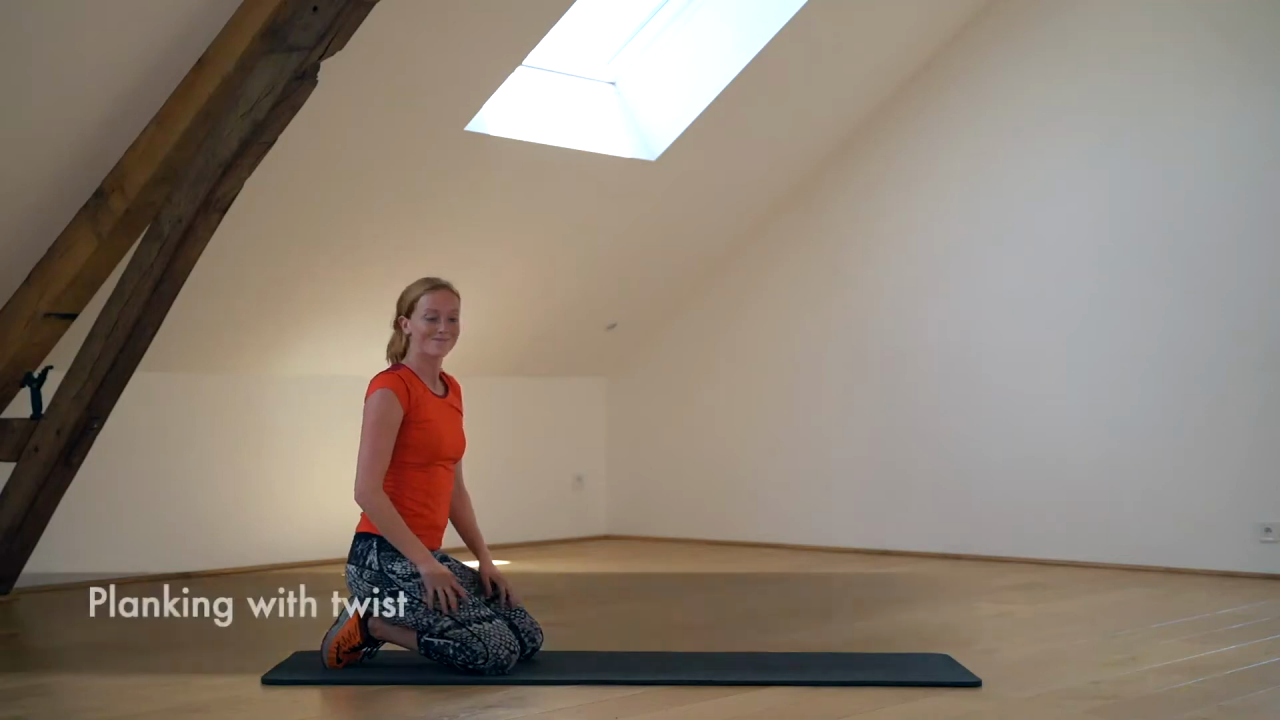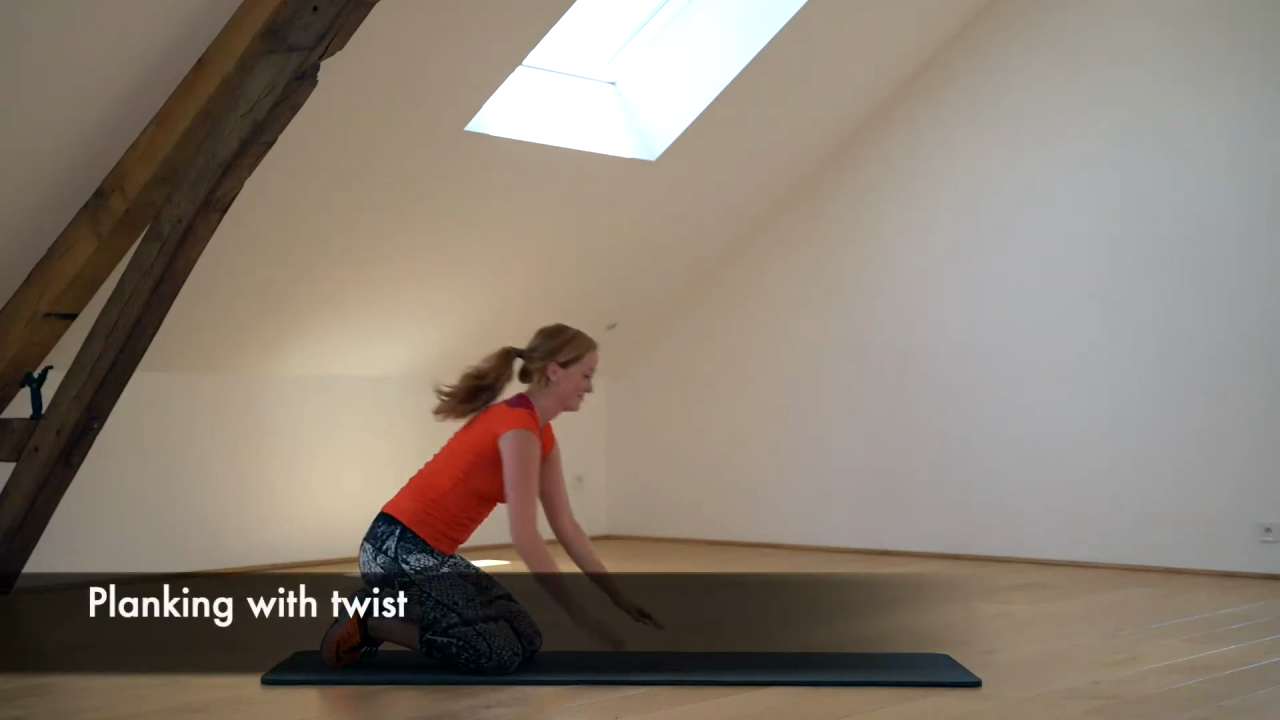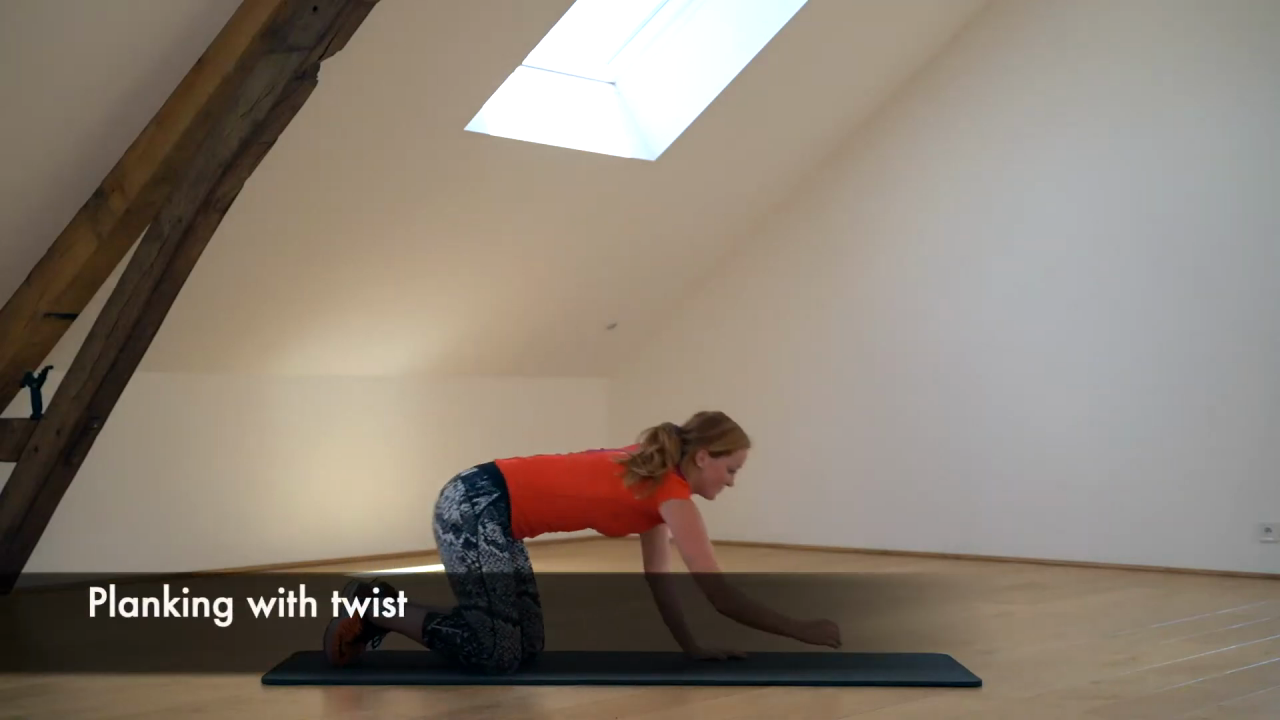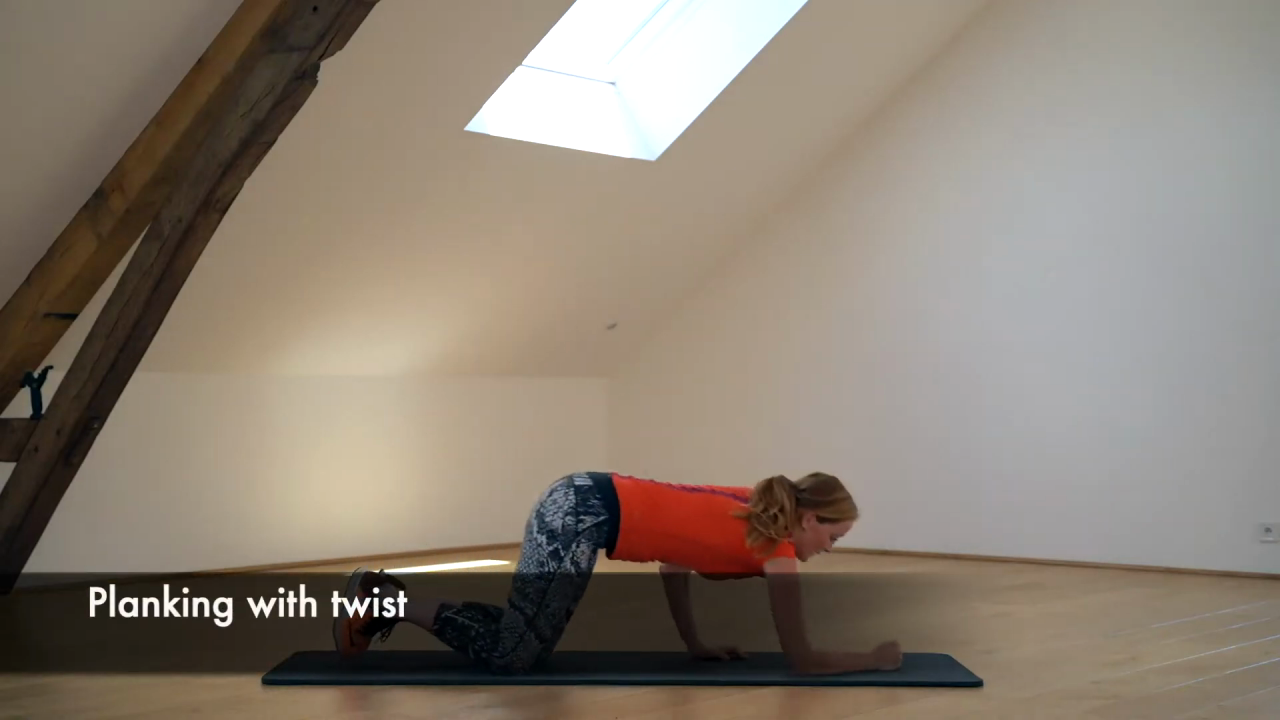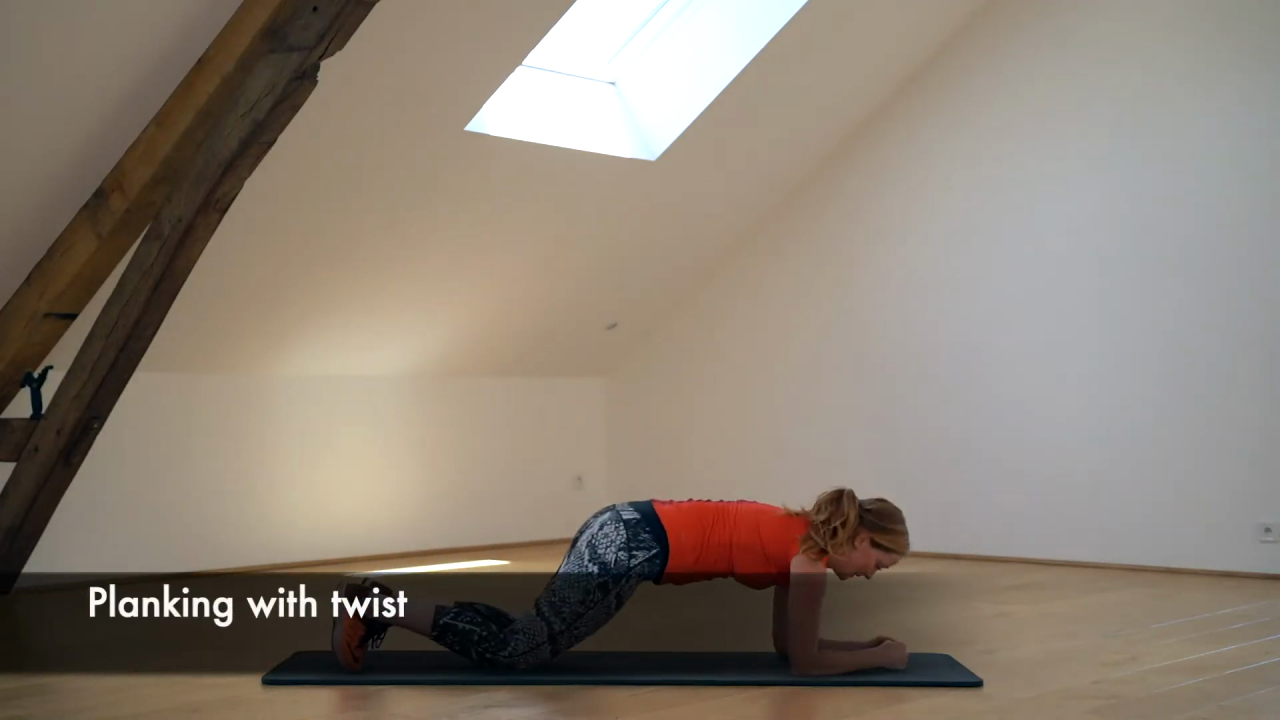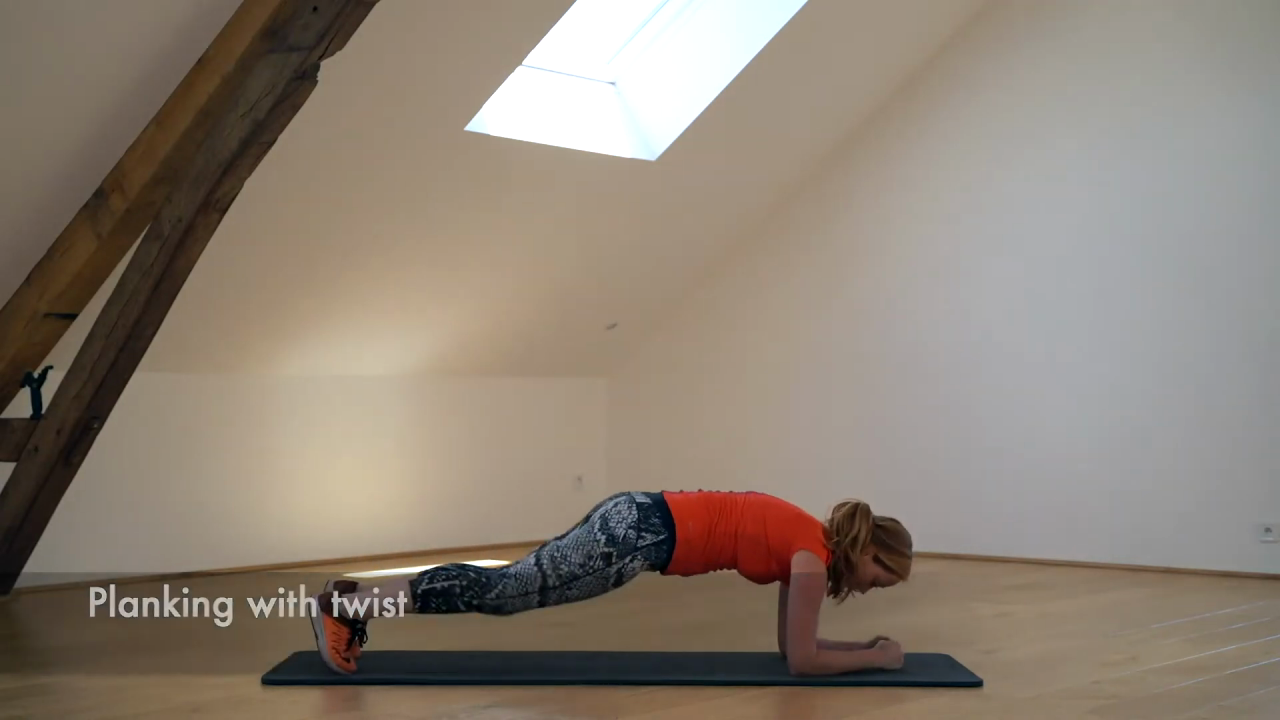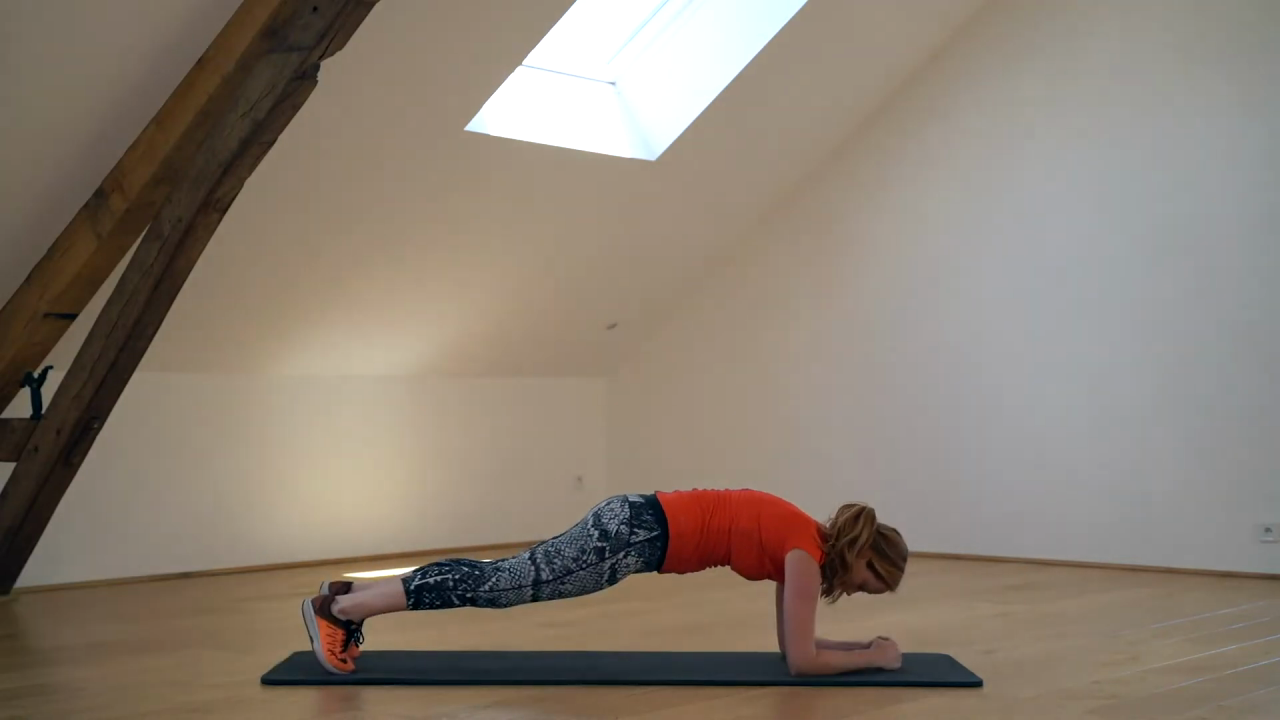
dt=0.4s
person 1, frame 1
left shoulder: (451, 390)
right shoulder: (390, 388)
right elbow: (367, 491)
left wrist: (484, 561)
right wrist: (427, 564)
left hip: (424, 557)
right hip: (386, 560)
left knee: (528, 637)
right knee: (496, 651)
left ankle: (387, 617)
right ankle: (371, 624)
person 1, frame 2
left shoulder: (541, 434)
right shoulder: (520, 427)
left elbow: (566, 525)
right elbow: (524, 534)
left wrist: (617, 596)
right wrist: (577, 611)
left hip: (431, 553)
right hip: (396, 549)
left knee: (526, 639)
right knee: (501, 653)
right ankle: (370, 621)
person 1, frame 3
left shoulder: (653, 472)
right shoulder: (673, 492)
left elbow: (656, 574)
right elbow: (722, 595)
left wrist: (690, 643)
right wrist: (803, 630)
left hip: (481, 506)
right hip: (475, 511)
left knee: (524, 644)
right knee: (498, 653)
left ankle: (383, 604)
right ankle: (379, 612)
person 1, frame 4
left shoulder: (741, 509)
right shoulder: (778, 550)
left elbow: (675, 562)
right elbow: (801, 658)
left wrist: (694, 642)
right wrist: (873, 658)
left hip: (574, 497)
right hip: (582, 519)
left knee: (527, 637)
right knee: (512, 653)
left ankle: (387, 598)
right ankle: (387, 600)
person 1, frame 5
left shoulder: (796, 536)
right shoulder: (811, 553)
left elbow: (787, 641)
right elbow: (805, 661)
left wrist: (868, 644)
right wrist: (881, 658)
left hip: (624, 527)
right hip: (630, 547)
left knee: (528, 634)
right knee: (517, 649)
left ankle: (383, 605)
right ankle: (382, 604)
person 1, frame 6
left shoulder: (800, 541)
right shoulder: (813, 553)
left elbow: (791, 642)
right elbow: (803, 661)
left wrist: (864, 644)
right wrist: (877, 657)
left hip: (636, 518)
right hip: (642, 534)
left knee: (511, 587)
right knee: (504, 590)
left ankle: (364, 596)
right ankle: (350, 604)
person 1, frame 7
left shoulder: (802, 541)
right shoulder: (806, 552)
left elbow: (793, 643)
right elbow: (803, 661)
left wrist: (864, 644)
right wrist: (875, 657)
left hip: (636, 523)
right hip: (638, 535)
left knee: (499, 578)
right knee: (499, 584)
left ankle: (352, 592)
right ankle: (338, 608)
